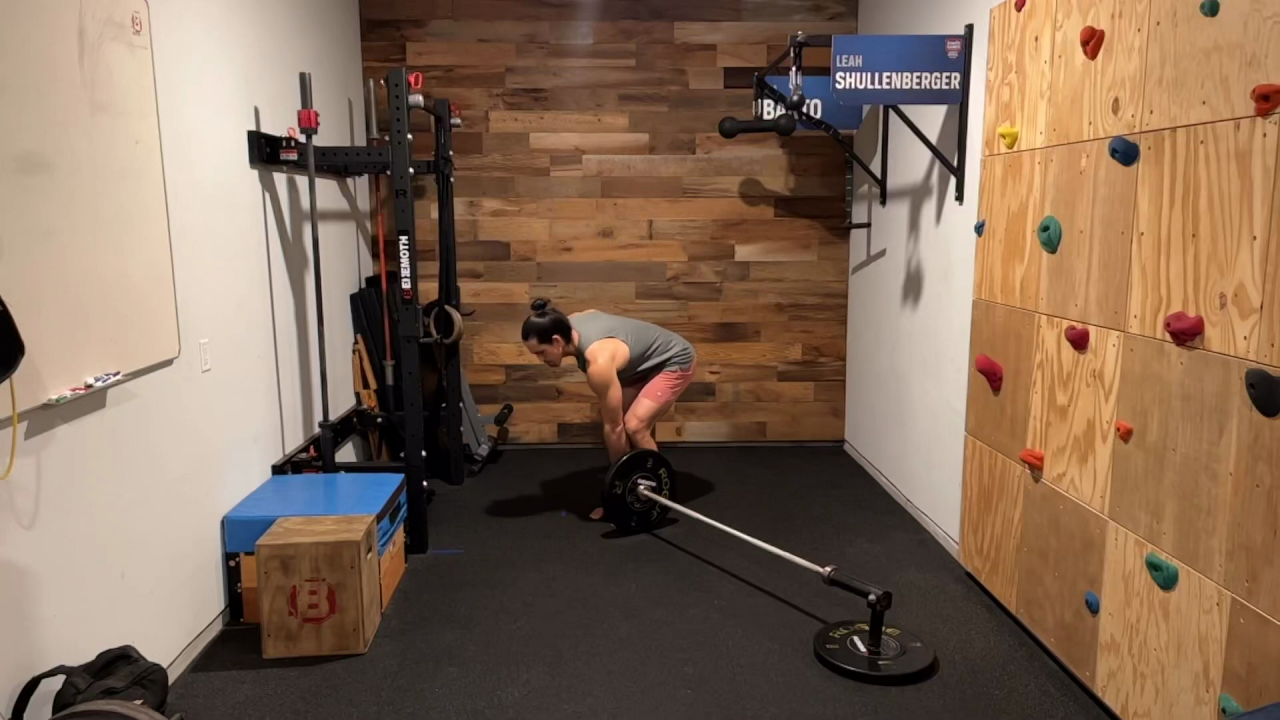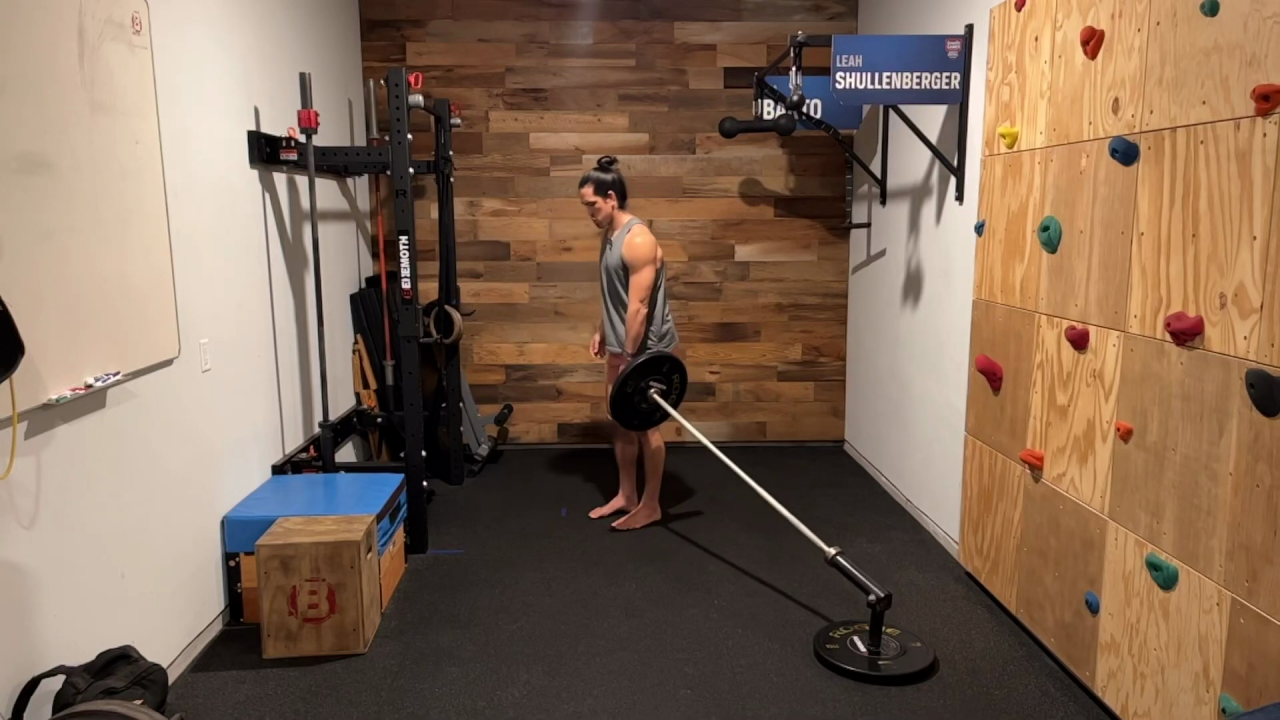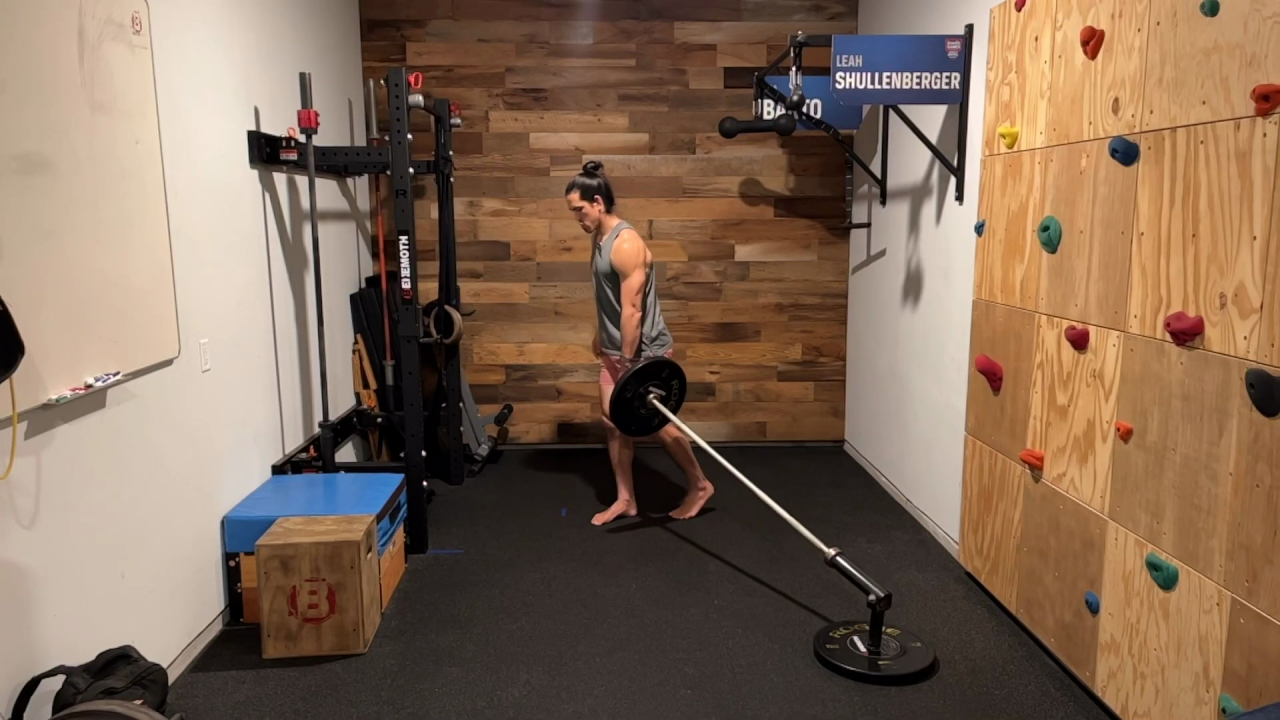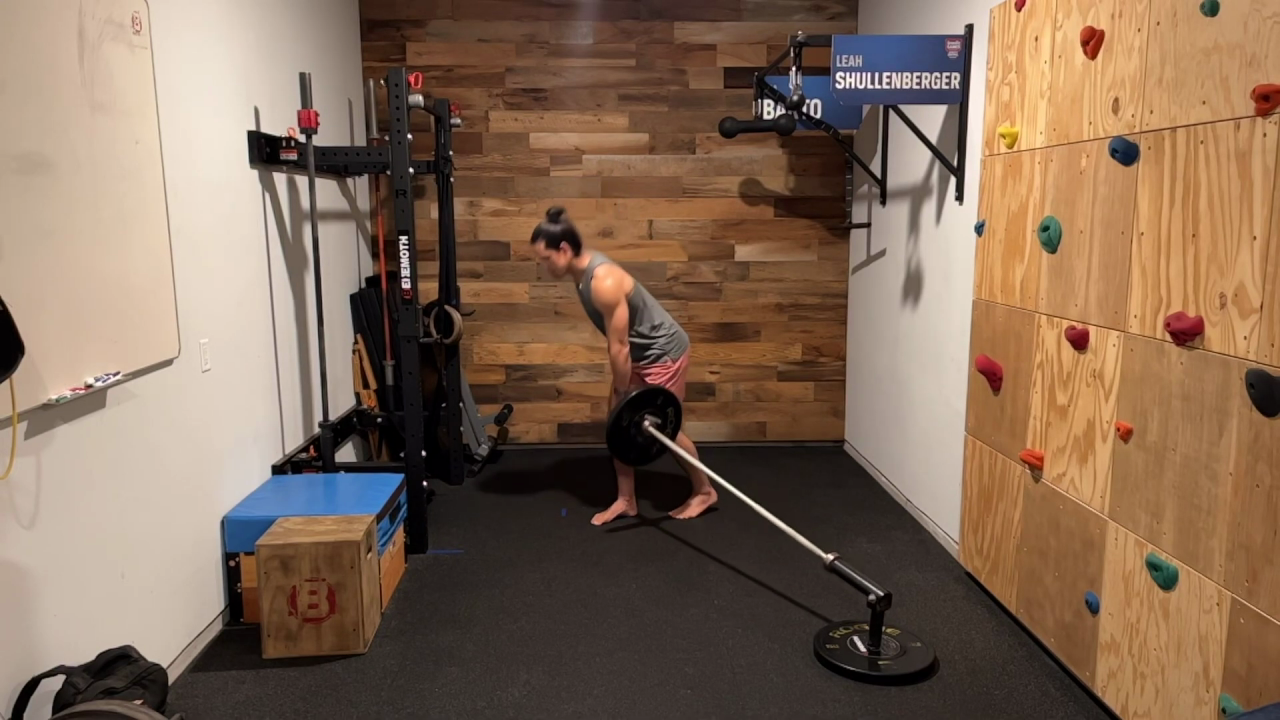
dt=1s
person 1, frame 1
left shoulder: (598, 361)
right shoulder: (572, 323)
left elbow: (614, 428)
left hip: (675, 361)
right hip: (647, 359)
left knee: (634, 424)
right knee: (613, 418)
person 1, frame 2
left shoulder: (638, 240)
right shoulder: (609, 234)
left elbow: (639, 307)
left wrist: (630, 359)
right wrist: (601, 332)
left hip: (646, 350)
right hip: (620, 347)
left knee: (644, 426)
right knee: (620, 423)
left ankle: (650, 505)
right ankle: (625, 495)
person 1, frame 3
left shoulder: (626, 244)
right shoulder: (599, 238)
left elbow: (632, 310)
left wrist: (630, 363)
right wrist: (600, 335)
left hip: (643, 351)
right hip: (614, 350)
left knee: (657, 424)
right knee: (613, 423)
left ankle: (700, 485)
right ankle: (625, 499)
person 1, frame 4
left shoulder: (604, 282)
right shoulder: (583, 269)
left elbow: (619, 347)
left wrist: (622, 395)
left hip: (664, 351)
right hip: (638, 352)
left ankle: (705, 491)
right ankle: (626, 499)
